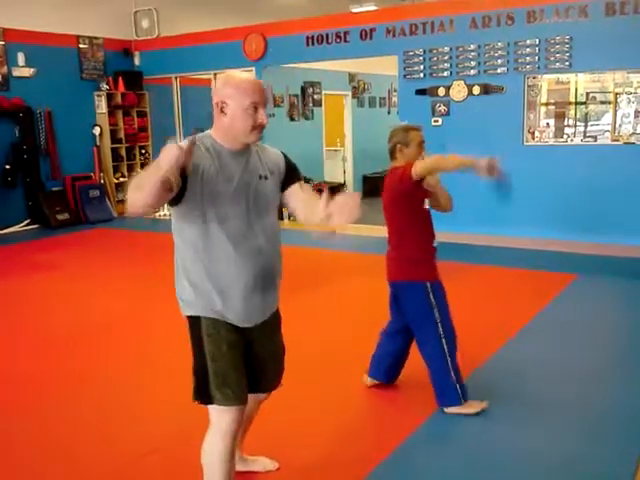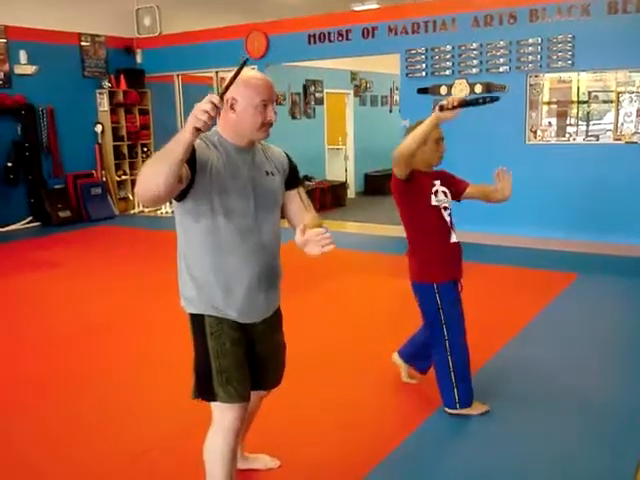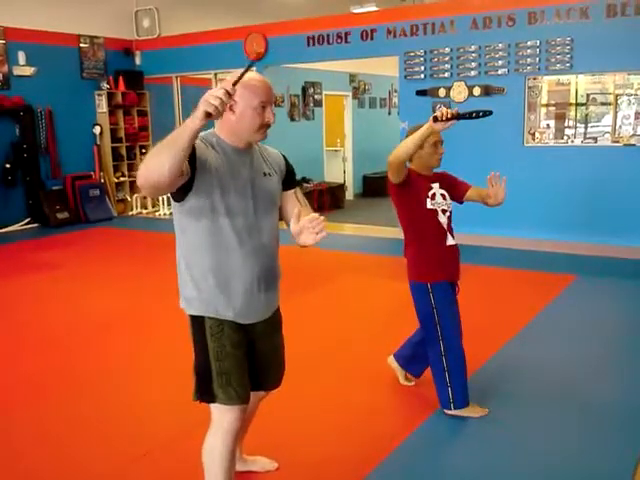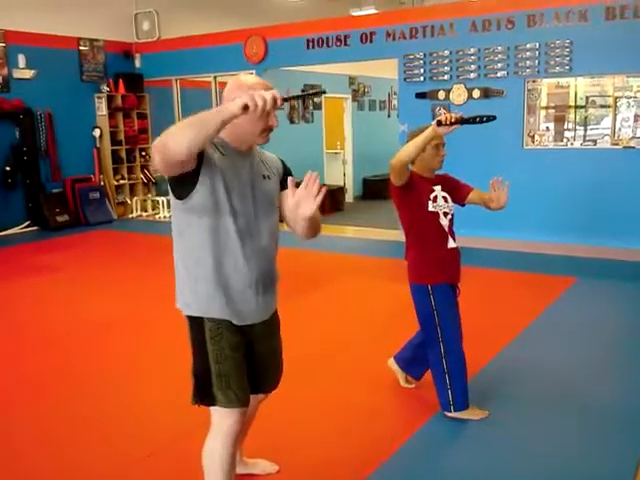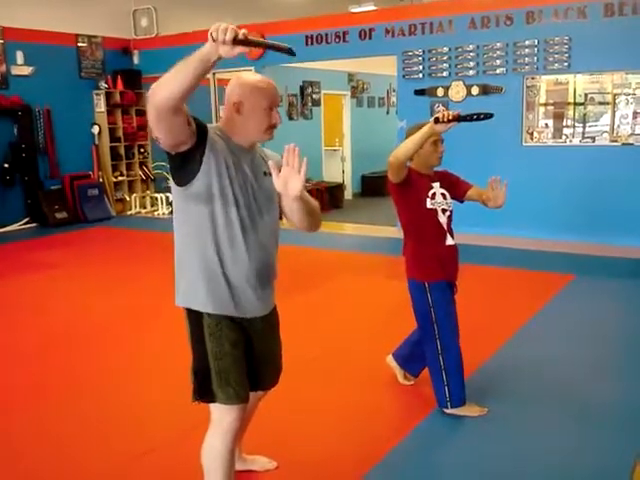
dt=0.4s
person 1, frame 1
left shoulder: (275, 161)
right shoulder: (189, 158)
left elbow: (311, 211)
right elbow: (137, 202)
left wrist: (333, 214)
right wrist: (162, 168)
left hip: (263, 305)
right hip: (213, 310)
left knee: (257, 390)
right knee: (226, 414)
person 1, frame 2
left shoulder: (278, 160)
right shoulder: (196, 154)
left elbow: (303, 213)
right elbow: (147, 192)
left wrist: (309, 236)
right wrist: (189, 134)
left hip: (265, 302)
right hip: (215, 306)
left knee: (258, 389)
right knee: (229, 411)
person 1, frame 3
left shoulder: (275, 160)
right shoulder: (196, 155)
left elbow: (298, 213)
right elbow: (149, 181)
left wrist: (306, 229)
right wrist: (196, 121)
left hip: (264, 303)
right hip: (216, 309)
left knee: (257, 390)
right knee: (228, 412)
person 1, frame 4
left shoulder: (272, 166)
right shoulder: (197, 155)
left elbow: (305, 229)
right elbow: (163, 153)
left wrist: (305, 214)
right wrist: (232, 109)
left hip: (261, 306)
right hip: (215, 310)
left knee: (256, 393)
right knee: (227, 415)
person 1, frame 5
left shoulder: (271, 162)
right shoulder: (196, 146)
left elbow: (310, 223)
right elbow: (160, 101)
left wrist: (295, 196)
right wrist: (213, 51)
left hip: (259, 303)
right hip: (214, 305)
left knee: (254, 391)
right knee: (227, 411)
person 2, frame 1
left shoulder: (408, 180)
right shoulder: (401, 178)
left elbow: (445, 206)
right elbow: (435, 162)
left wrist: (432, 183)
right wrist: (479, 163)
left hip: (402, 269)
right hip: (415, 272)
left knee: (401, 324)
right knee: (438, 335)
left ankle: (378, 373)
right ankle: (454, 399)
person 2, frame 2
left shoulder: (442, 179)
right shoulder: (404, 180)
left elbow: (478, 192)
right elbow: (401, 153)
left wrist: (499, 194)
right wrist: (436, 117)
left hip: (443, 270)
right hip: (430, 274)
left knee: (440, 327)
right knee: (449, 337)
left ankle: (407, 357)
right ankle: (459, 402)
person 2, frame 3
left shoulder: (443, 180)
right shoulder: (403, 181)
left elbow: (477, 193)
right elbow: (394, 160)
left wrist: (493, 197)
right wrist: (430, 126)
left hip: (445, 271)
right hip: (426, 274)
left knee: (437, 329)
right knee: (445, 337)
left ankle: (403, 360)
right ankle: (456, 402)
person 2, frame 4
left shoulder: (445, 182)
right shoulder: (405, 183)
left elbow: (477, 196)
right elbow: (397, 163)
left wrist: (494, 201)
right wrist: (434, 130)
left hip: (445, 273)
right hip: (427, 276)
left knee: (437, 330)
right knee: (446, 339)
left ankle: (403, 362)
right ankle: (456, 405)
person 2, frame 5
left shoulder: (444, 179)
right shoulder: (403, 180)
left elbow: (475, 192)
right elbow: (395, 160)
left wrist: (491, 198)
right wrist: (432, 126)
left hip: (444, 269)
right hip: (424, 273)
left knee: (435, 328)
right knee: (443, 336)
left ankle: (402, 359)
right ankle: (453, 401)
